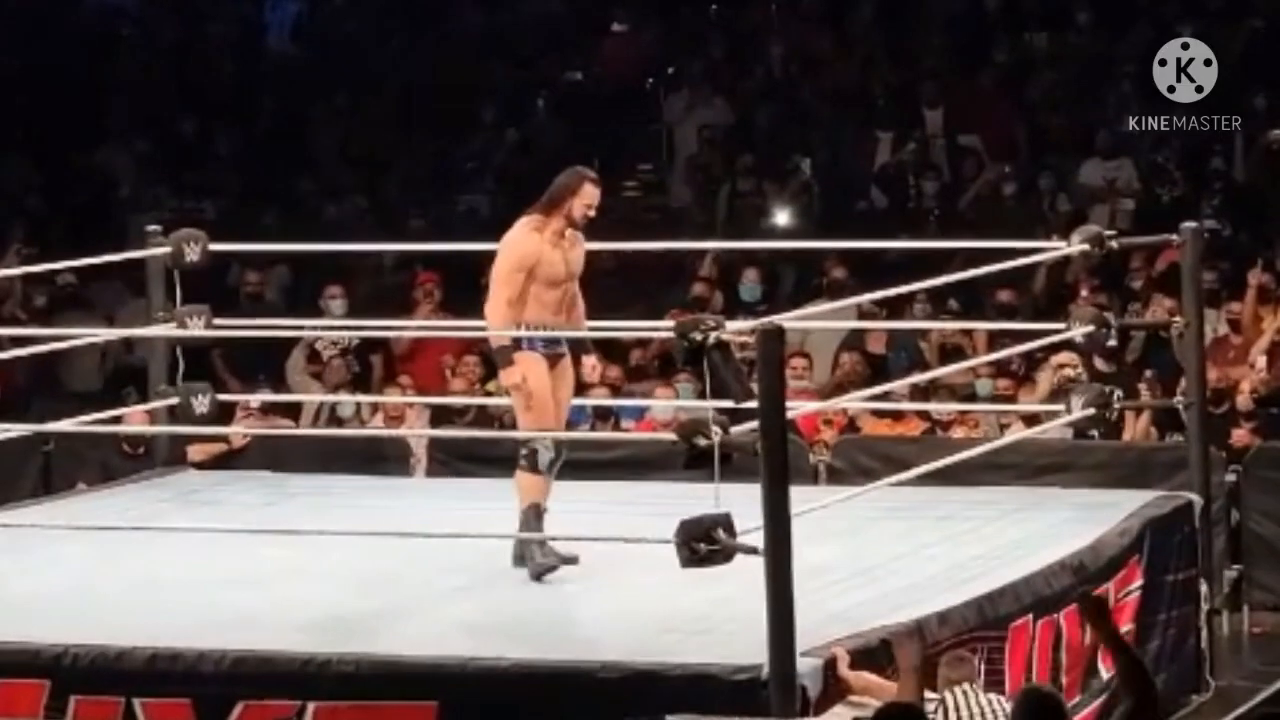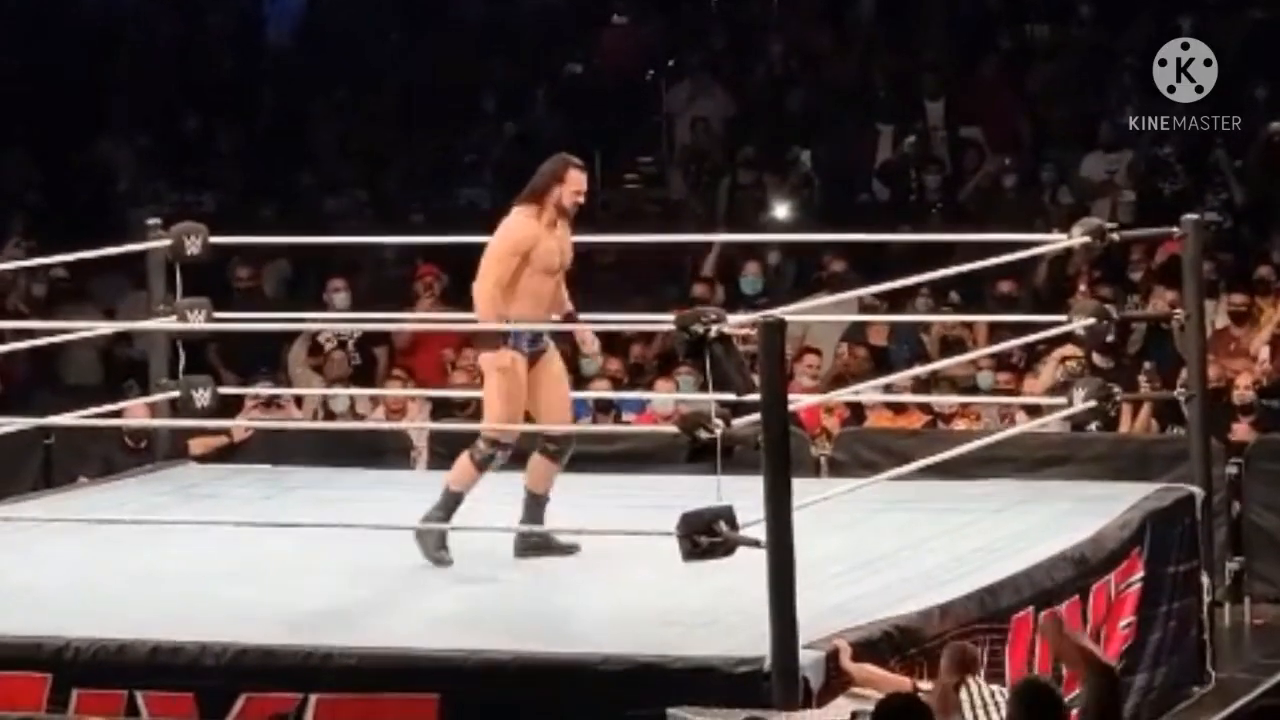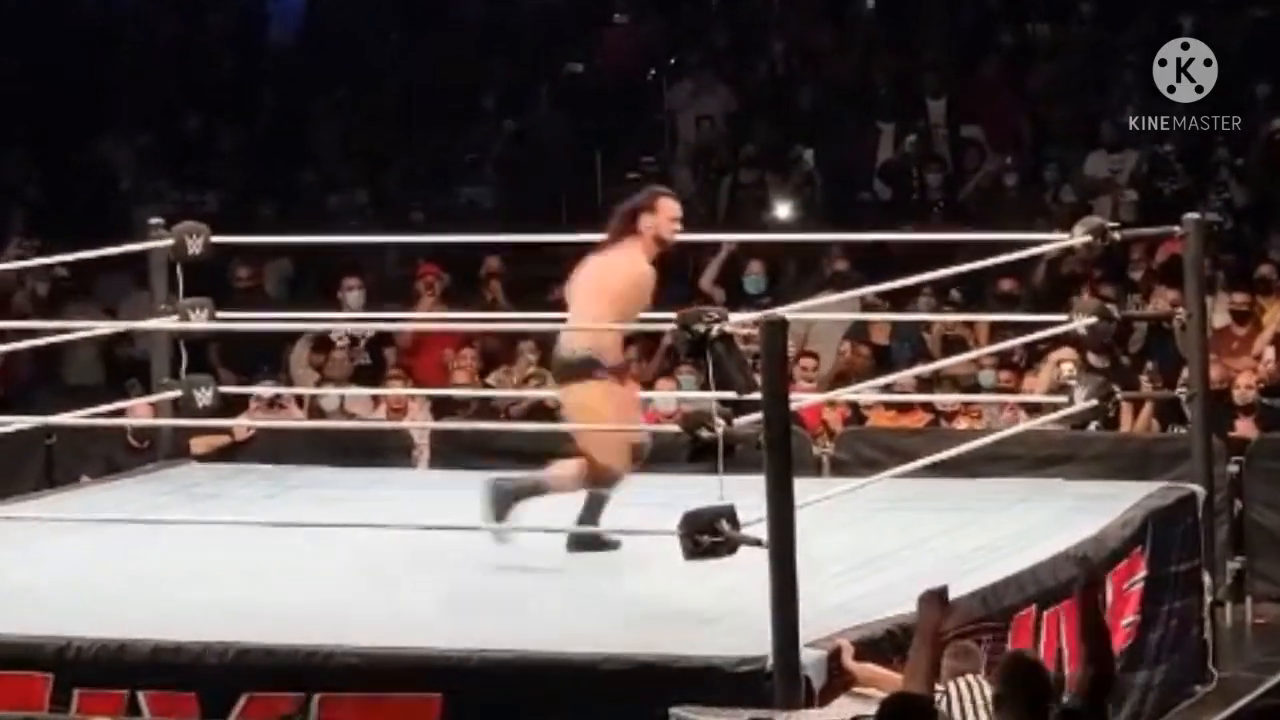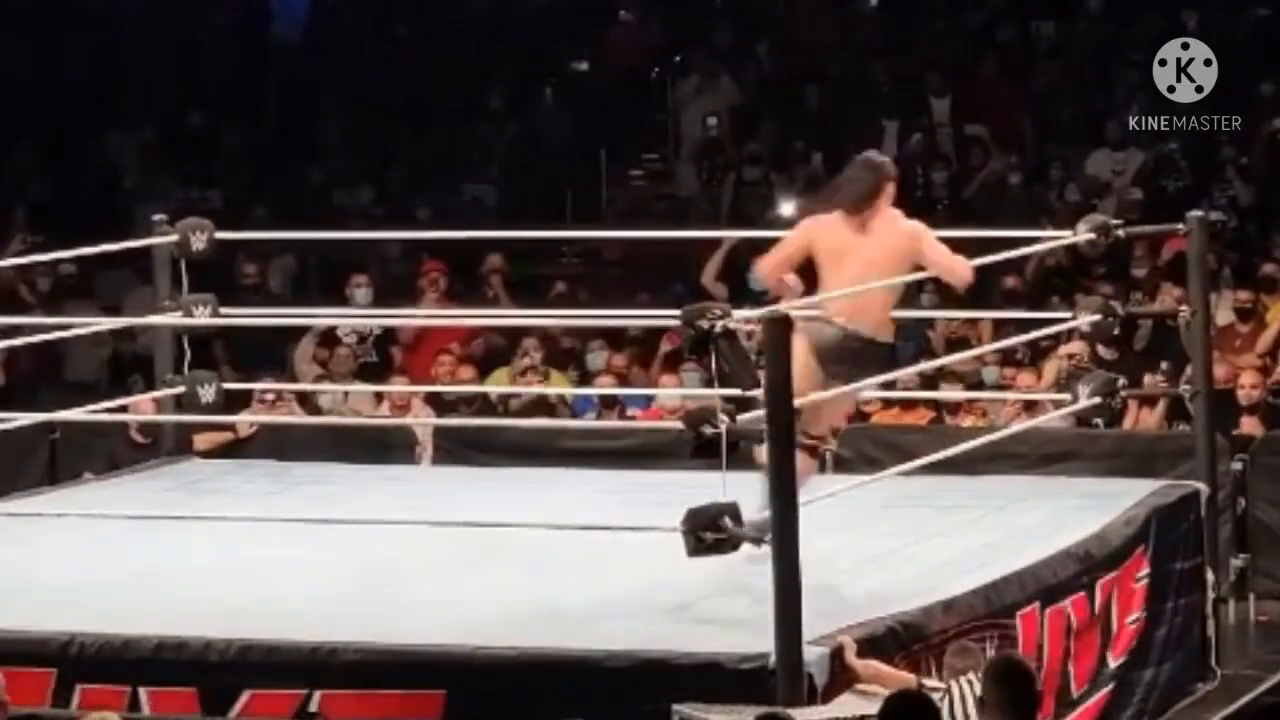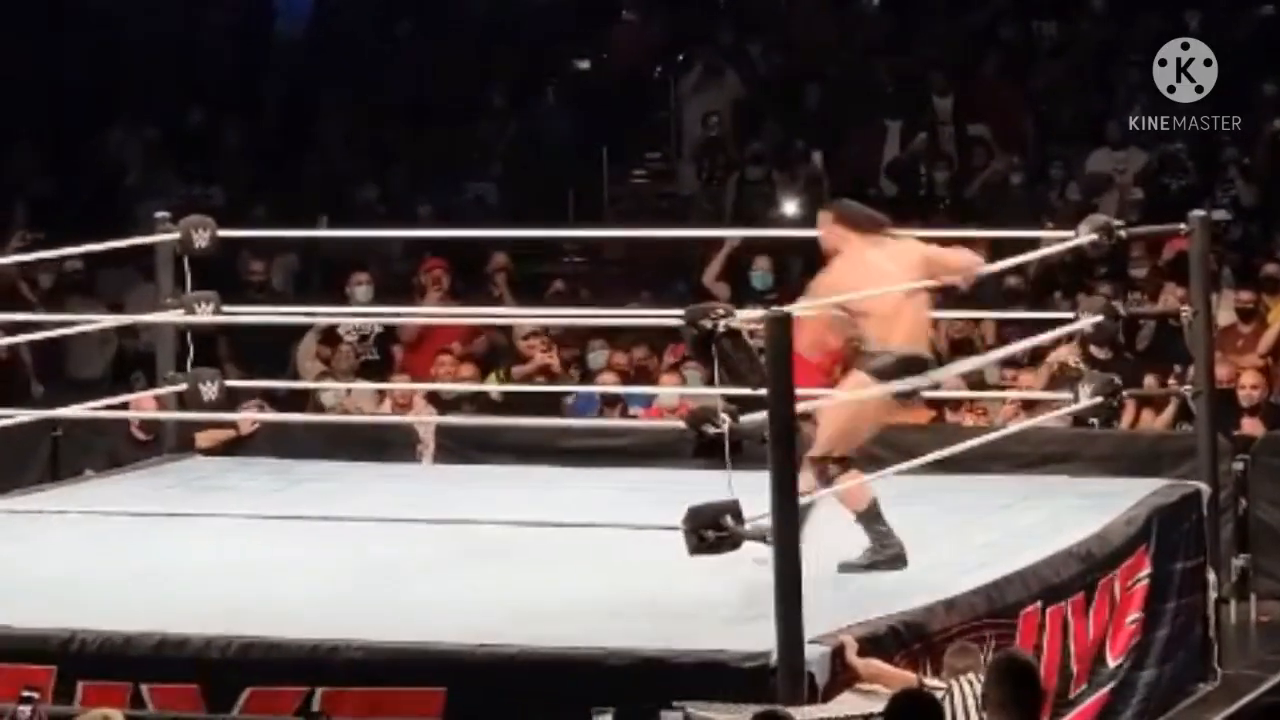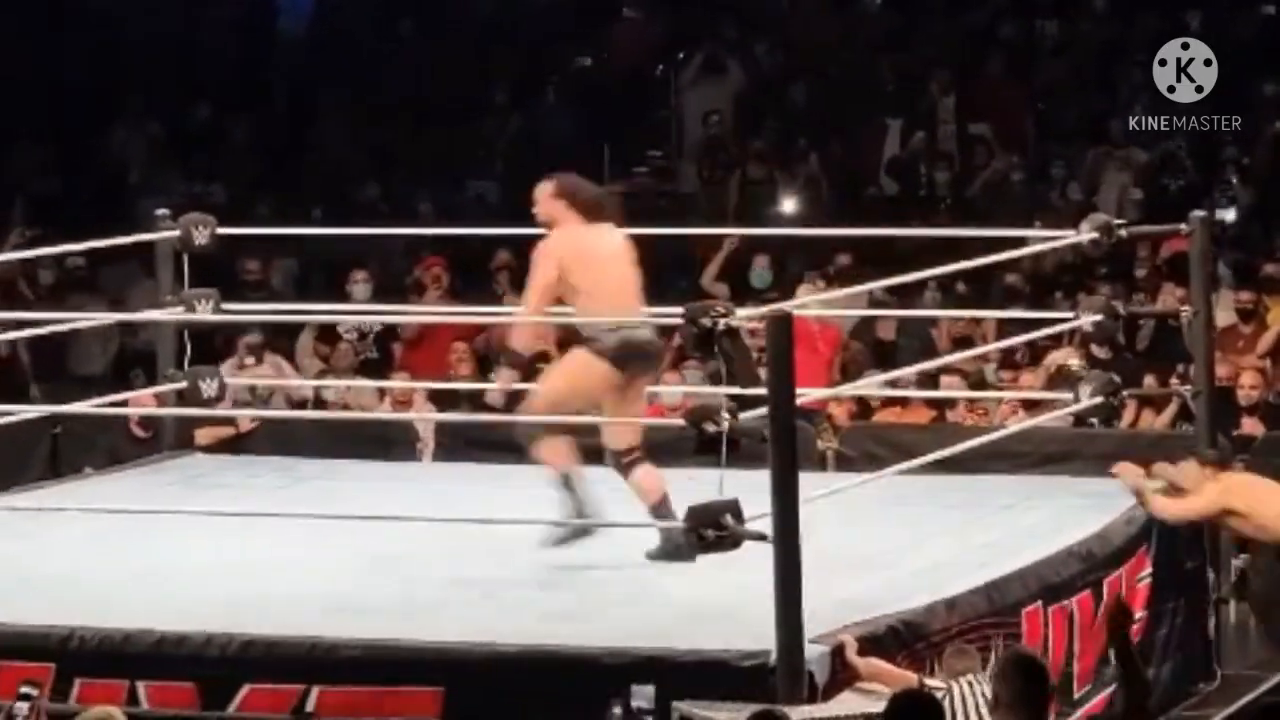
dt=0.4s
person 1, frame 1
left shoulder: (575, 239)
right shoulder: (525, 238)
right elbow: (498, 303)
left wrist: (585, 348)
right wrist: (505, 361)
left hip: (556, 344)
right hip: (524, 342)
left knee: (551, 445)
right knee: (538, 440)
left ankle: (529, 540)
right ankle: (533, 541)
person 1, frame 2
left shoulder: (561, 226)
right shoulder: (521, 226)
right elbow: (485, 285)
left wrist: (574, 322)
right wrist: (490, 344)
left hip: (539, 339)
right hip: (508, 338)
left knee: (561, 435)
right knee: (498, 439)
left ankle: (532, 530)
right ankle: (437, 520)
person 1, frame 3
left shoulder: (613, 253)
right shoulder: (638, 267)
left elbow: (573, 290)
right elbow: (601, 327)
right wrist: (620, 373)
left hip: (591, 363)
right hip: (584, 367)
left knee: (631, 442)
right knee: (609, 466)
left ankle: (586, 528)
right ankle: (512, 490)
person 1, frame 4
left shoulder: (820, 224)
right shoulder: (911, 232)
left elbow: (766, 271)
right elbow: (961, 277)
left wrist: (790, 288)
left hip: (818, 334)
right hip: (865, 349)
right knee: (815, 435)
person 1, frame 5
left shoulder: (832, 277)
right shoulder: (907, 250)
left elbow: (808, 345)
right elbow: (969, 264)
right wrist: (959, 276)
left hip: (885, 366)
right hip: (915, 364)
left knee: (825, 457)
right knee: (824, 433)
left ankle: (885, 544)
person 1, frame 6
left shoulder: (553, 246)
right shoulder: (617, 238)
left elbow: (532, 310)
left wrist: (510, 366)
left hip: (607, 345)
right hip: (642, 343)
left knee: (532, 418)
right knee: (625, 451)
left ankle: (578, 507)
right ankle: (675, 537)
